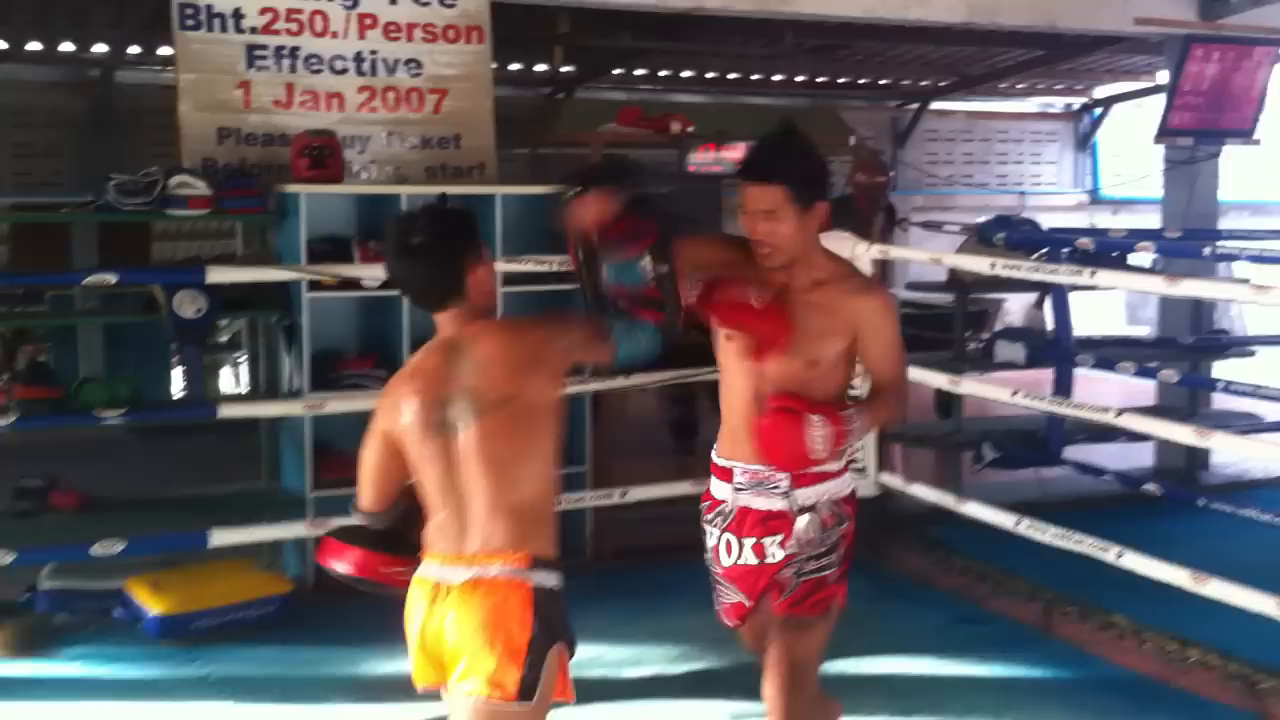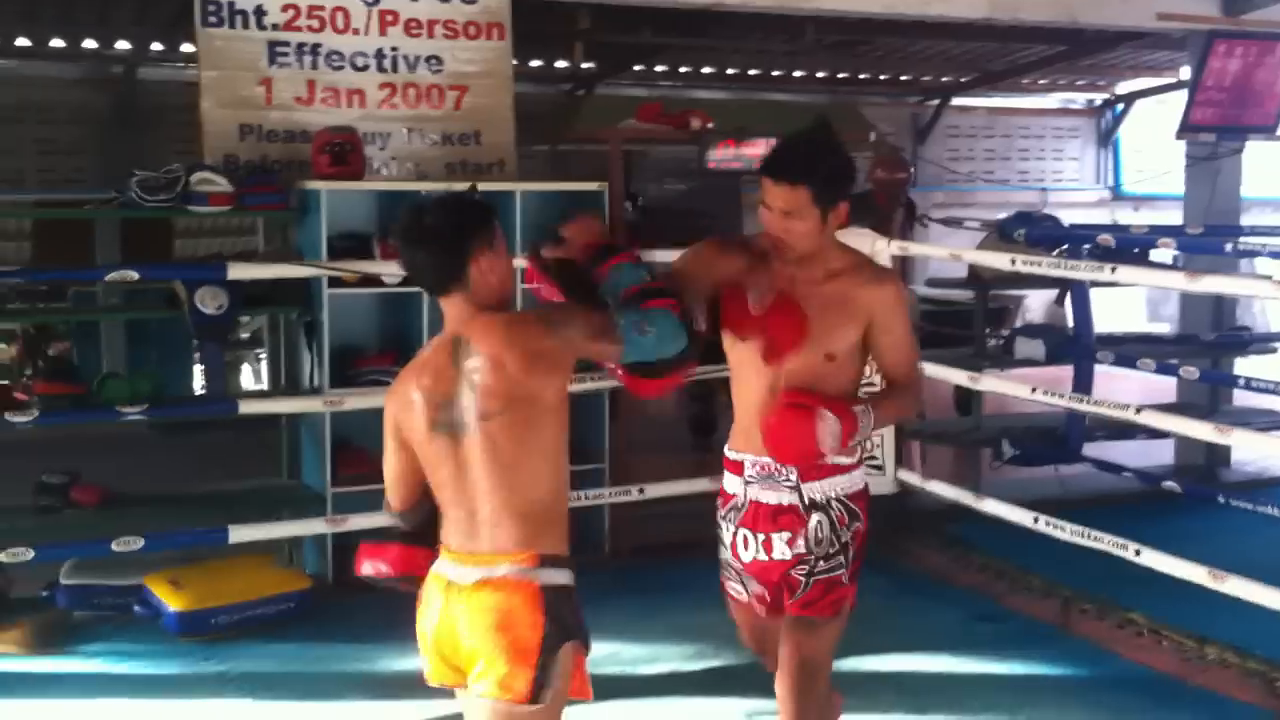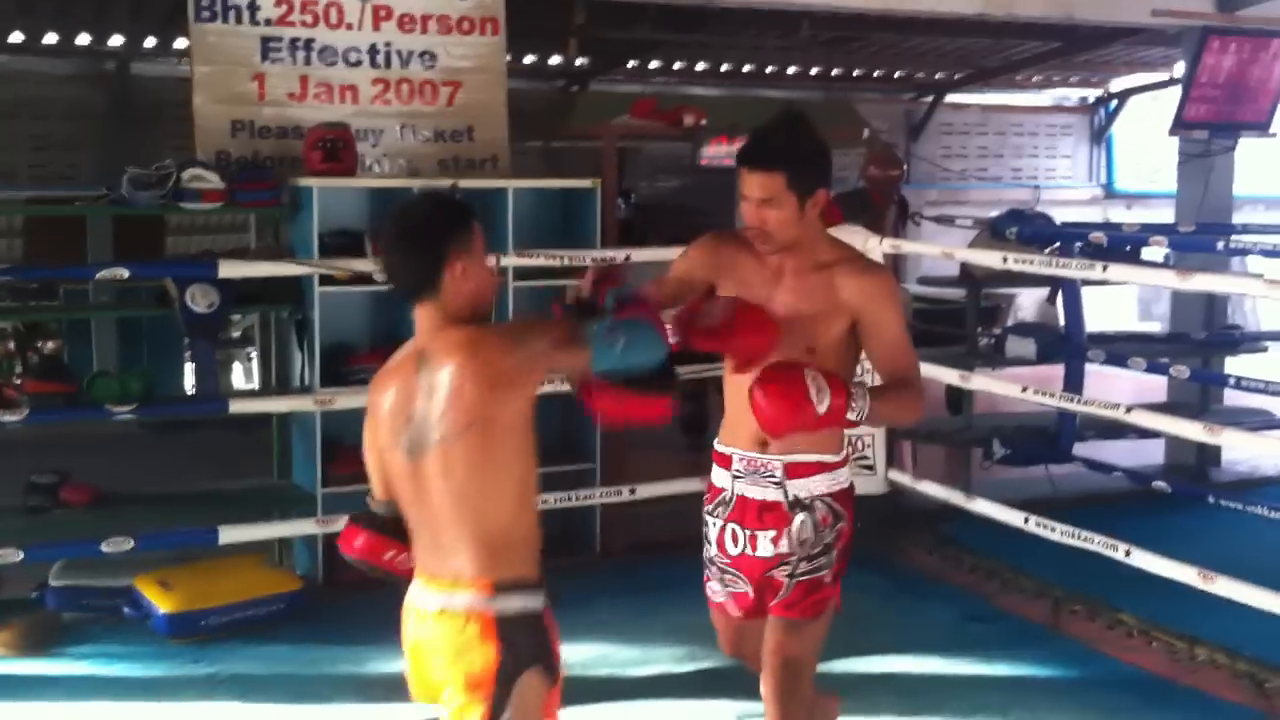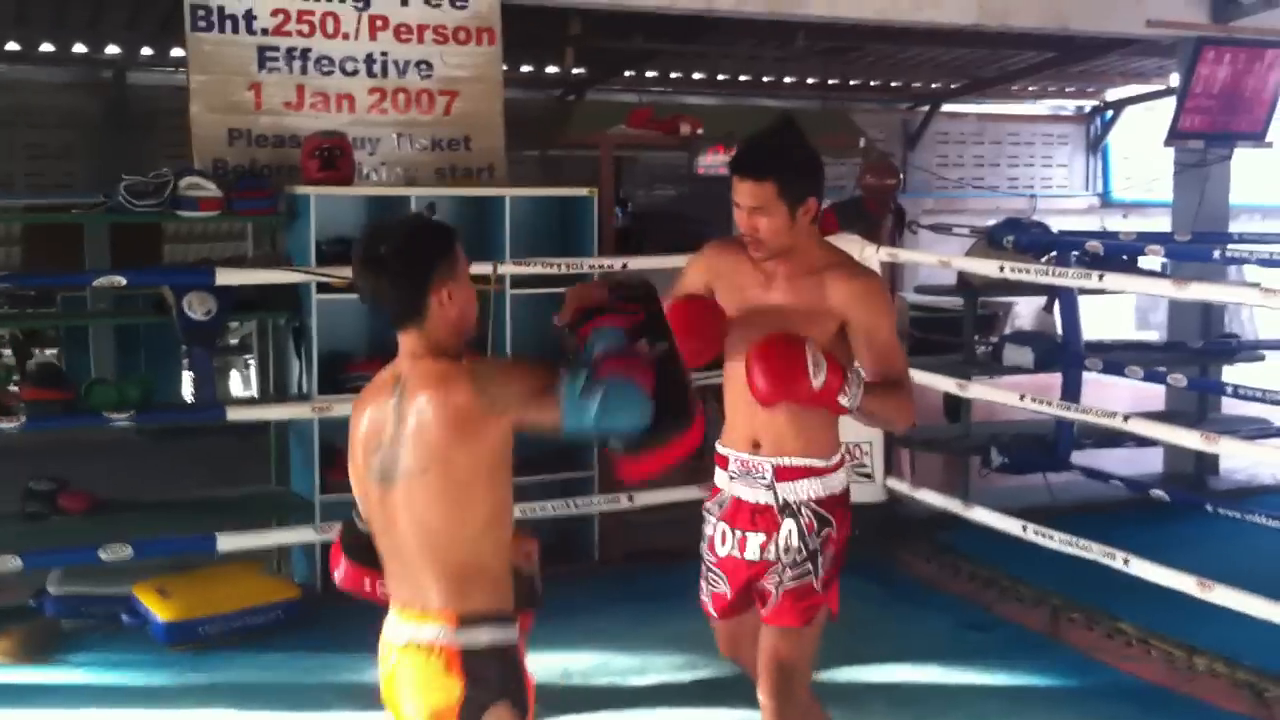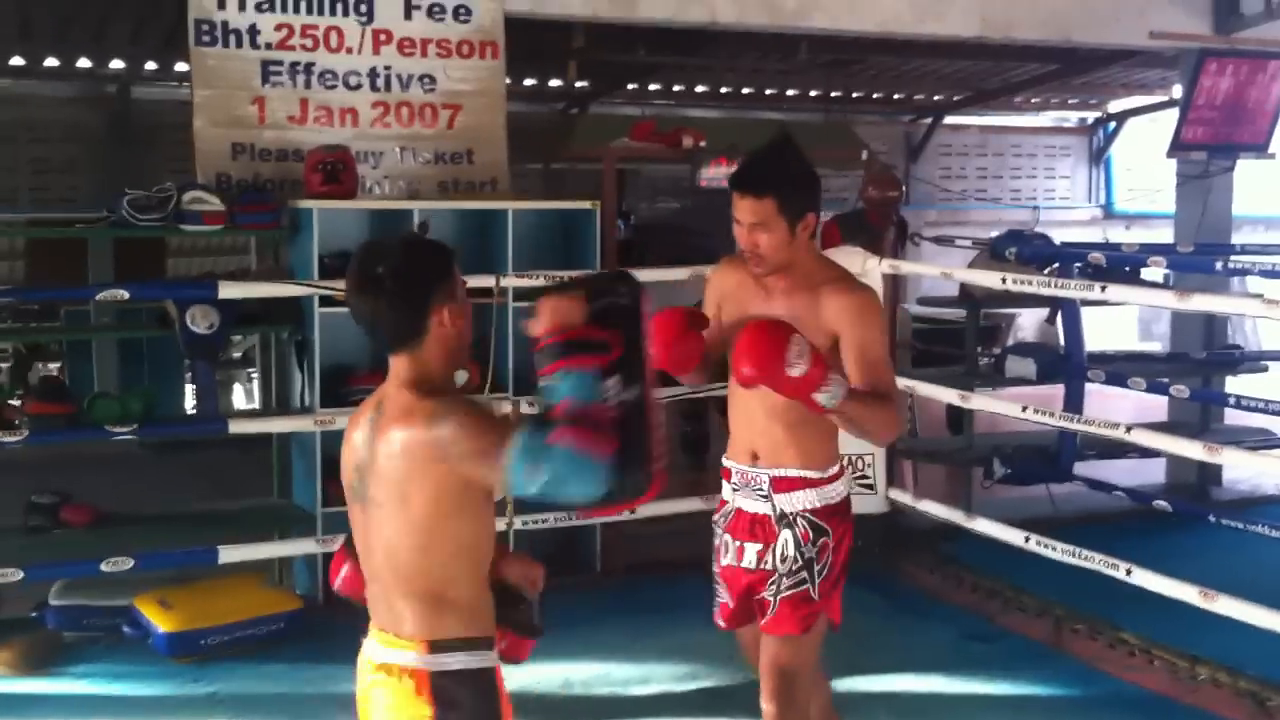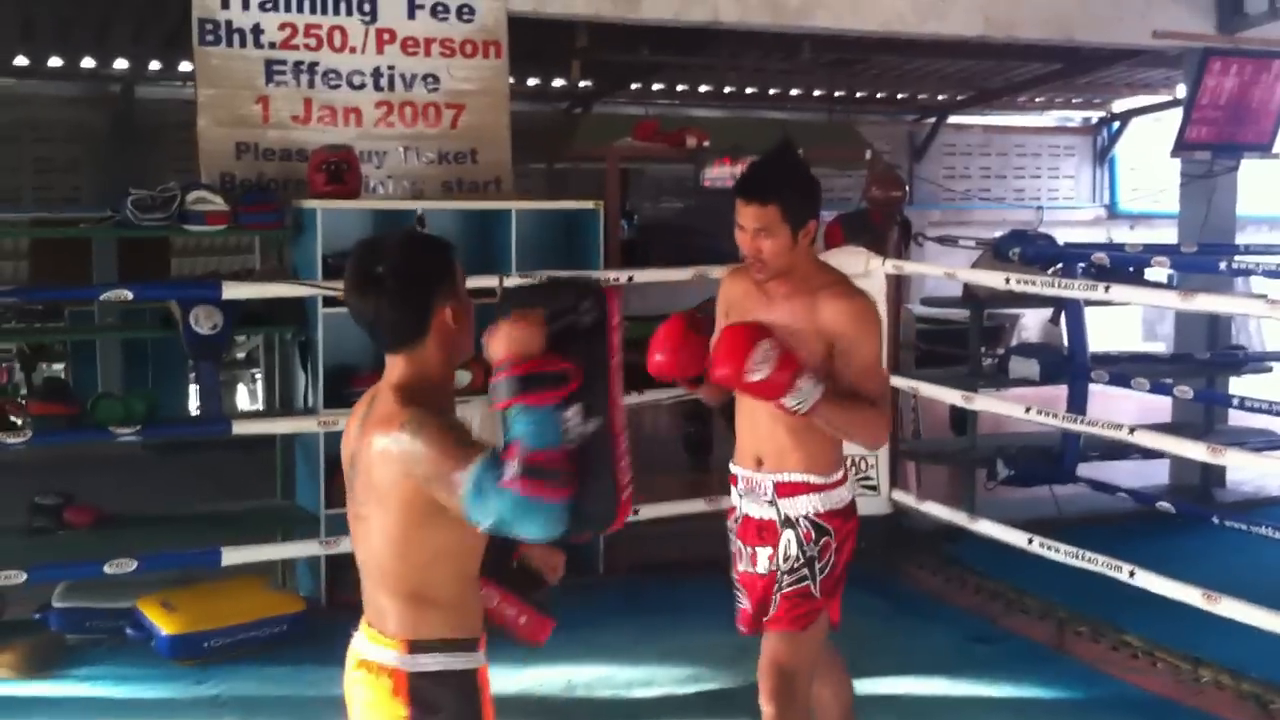
dt=0.1s
person 1, frame 1
left shoulder: (862, 300)
right shoulder: (715, 262)
left elbow: (892, 394)
left wrist: (846, 425)
left hip: (815, 504)
right hip: (731, 493)
right knee: (761, 642)
person 1, frame 2
left shoulder: (876, 292)
right shoulder: (727, 263)
left elbow: (906, 391)
left wrist: (852, 420)
left hip: (827, 498)
right hip: (745, 490)
right knee: (761, 641)
person 1, frame 3
left shoulder: (863, 284)
right shoulder: (716, 258)
left elbow: (910, 401)
left wrist: (838, 402)
left hip: (814, 495)
right hip: (734, 483)
right knee: (739, 642)
person 1, frame 4
left shoulder: (853, 289)
right shoulder: (715, 263)
left elbow: (902, 407)
right elbow: (675, 353)
left wrist: (835, 386)
left hip: (806, 499)
right hip: (733, 487)
right knee: (736, 642)
person 1, frame 5
left shoulder: (848, 302)
right shoulder: (727, 278)
left elbow: (888, 426)
right elbow: (704, 369)
left wrist: (819, 382)
right wrist: (681, 351)
left hip: (810, 508)
right hip: (740, 497)
right knee: (758, 648)
person 1, frame 6
left shoulder: (845, 308)
right shoulder: (735, 287)
left elbow: (877, 428)
right elbow: (715, 388)
left wrist: (795, 386)
right wrist: (687, 367)
left hip: (813, 512)
right hip: (751, 502)
right knee: (807, 649)
person 2, frame 1
left shoulder: (399, 392)
right shoulder: (538, 339)
left elbow: (373, 509)
right elbow: (641, 335)
left hip: (432, 597)
right hip: (510, 599)
person 2, frame 2
left shoulder: (407, 389)
right shoulder: (542, 335)
right elbow: (666, 332)
right wrist: (605, 257)
left hip: (447, 596)
right hip: (524, 598)
person 2, frame 3
left shoulder: (384, 391)
right shoulder: (500, 350)
right elbow: (644, 341)
right wrist: (613, 300)
left hip: (426, 611)
right hip: (494, 624)
person 2, frame 4
left shoulder: (369, 409)
right shoulder: (473, 388)
right elbow: (624, 407)
right wrist: (605, 325)
left hip: (406, 646)
right hip: (467, 660)
person 2, frame 5
left shoulder: (365, 422)
right shoulder: (437, 425)
right elbow: (583, 474)
left wrist: (492, 564)
right wrist: (570, 342)
left hip: (387, 664)
person 2, frame 6
left shoulder: (378, 411)
right shoulder: (412, 432)
right elbow: (533, 512)
left wrist: (516, 549)
right wrist: (525, 371)
left hip: (380, 664)
